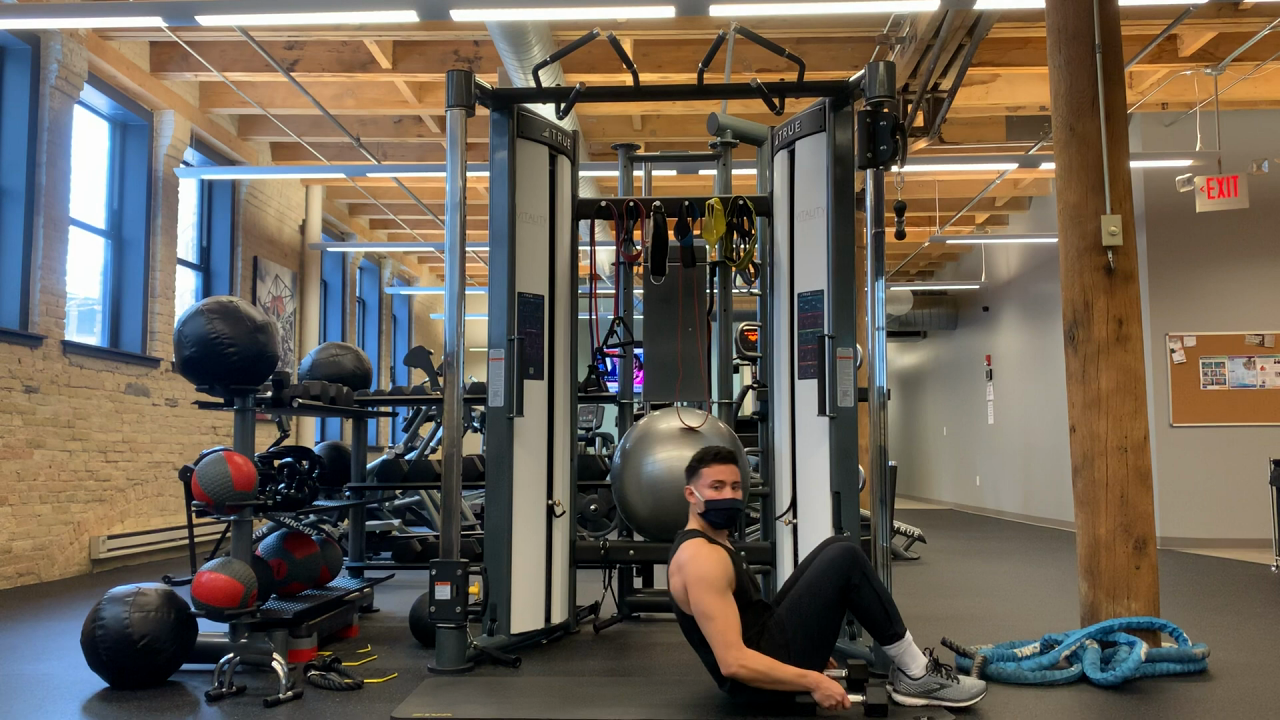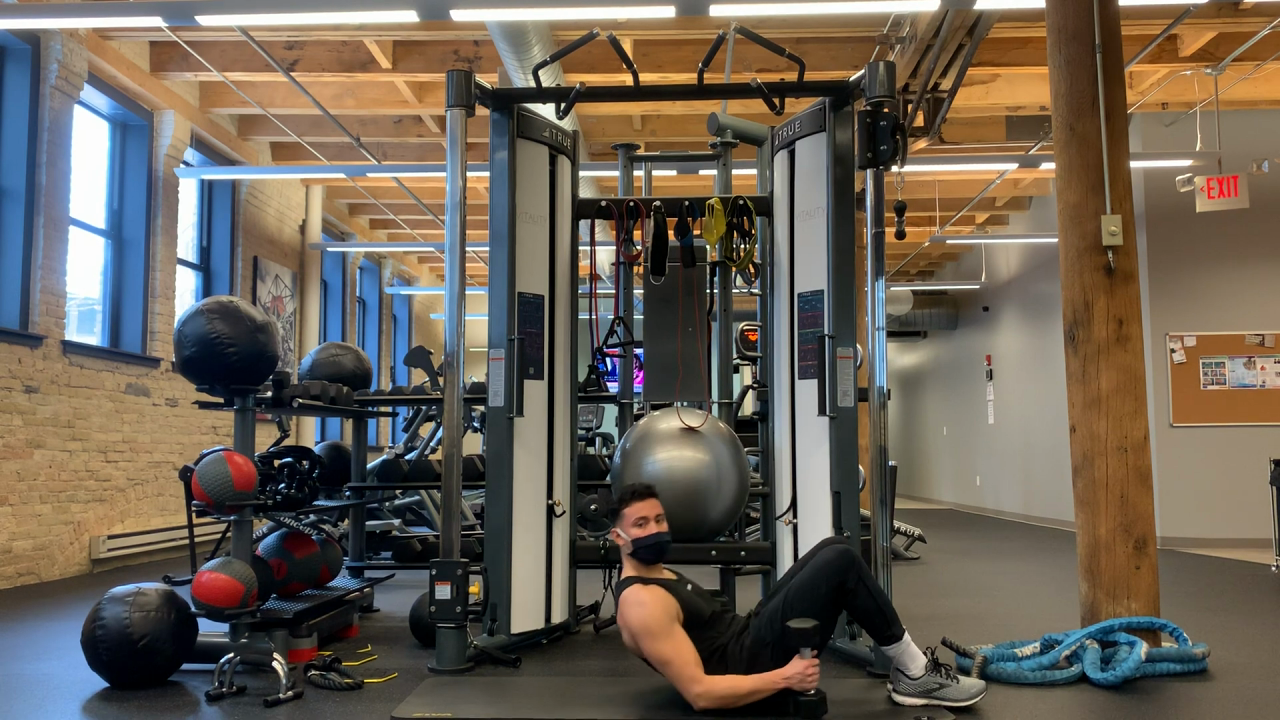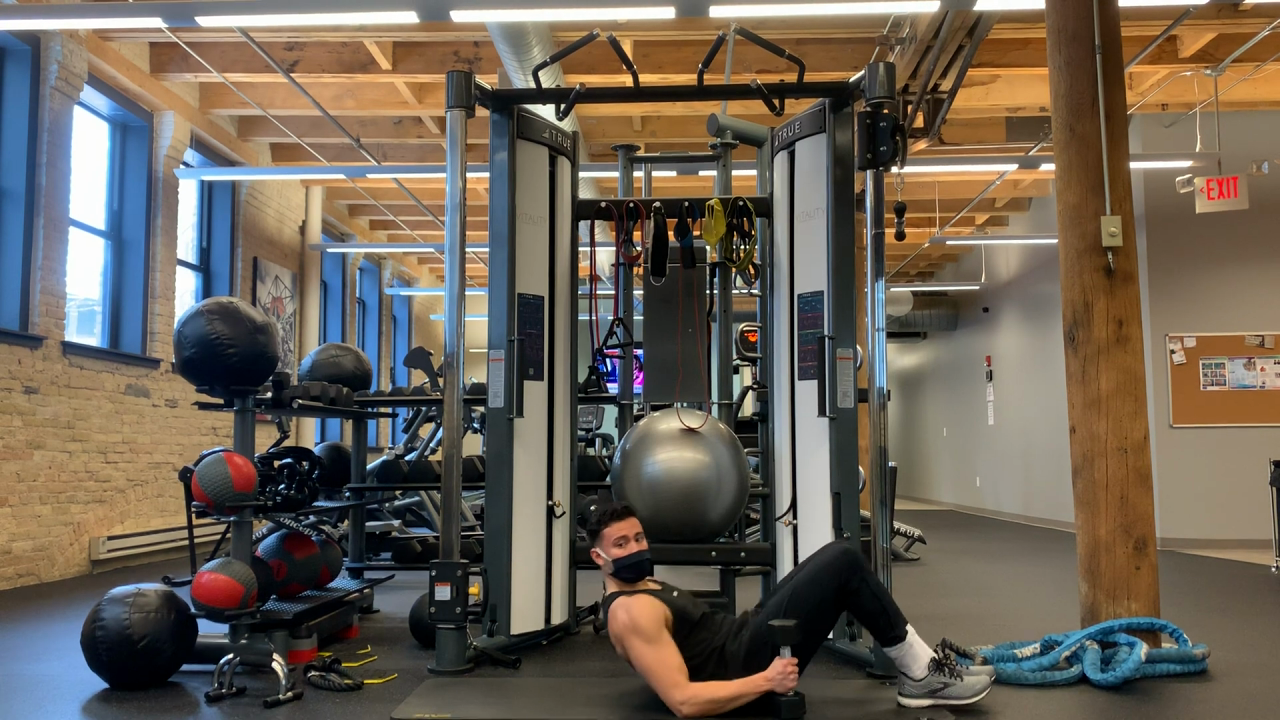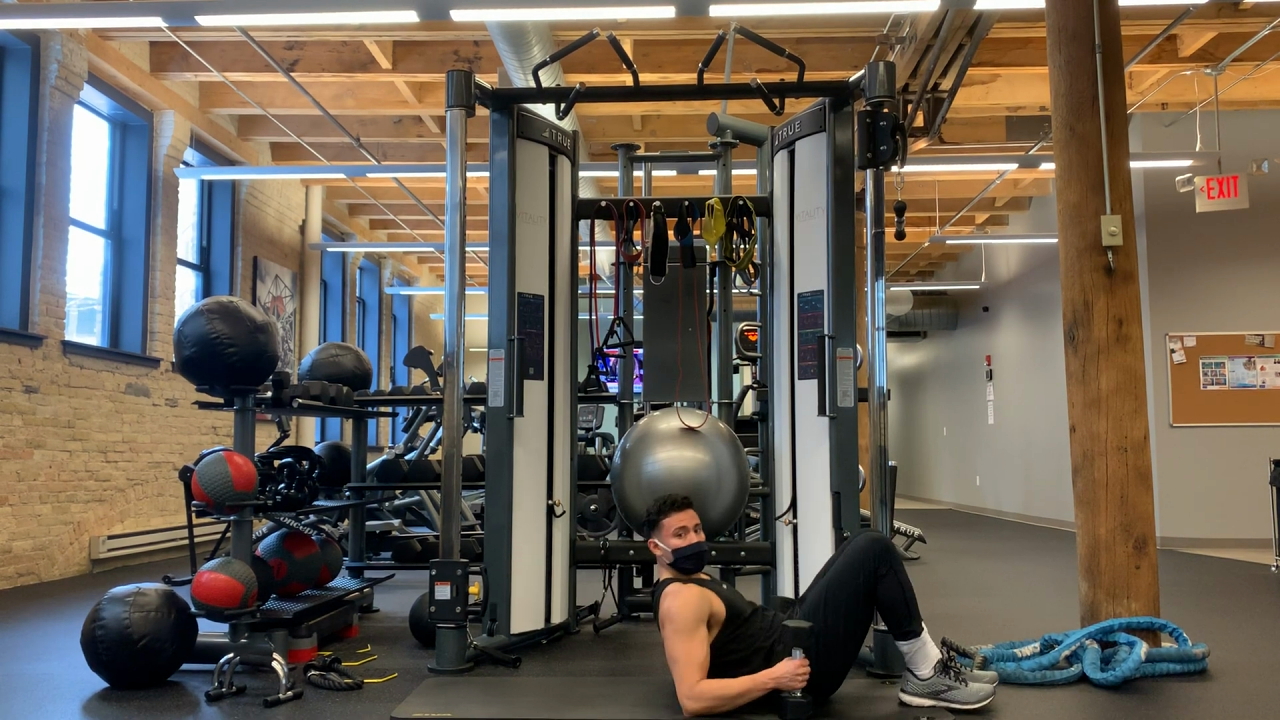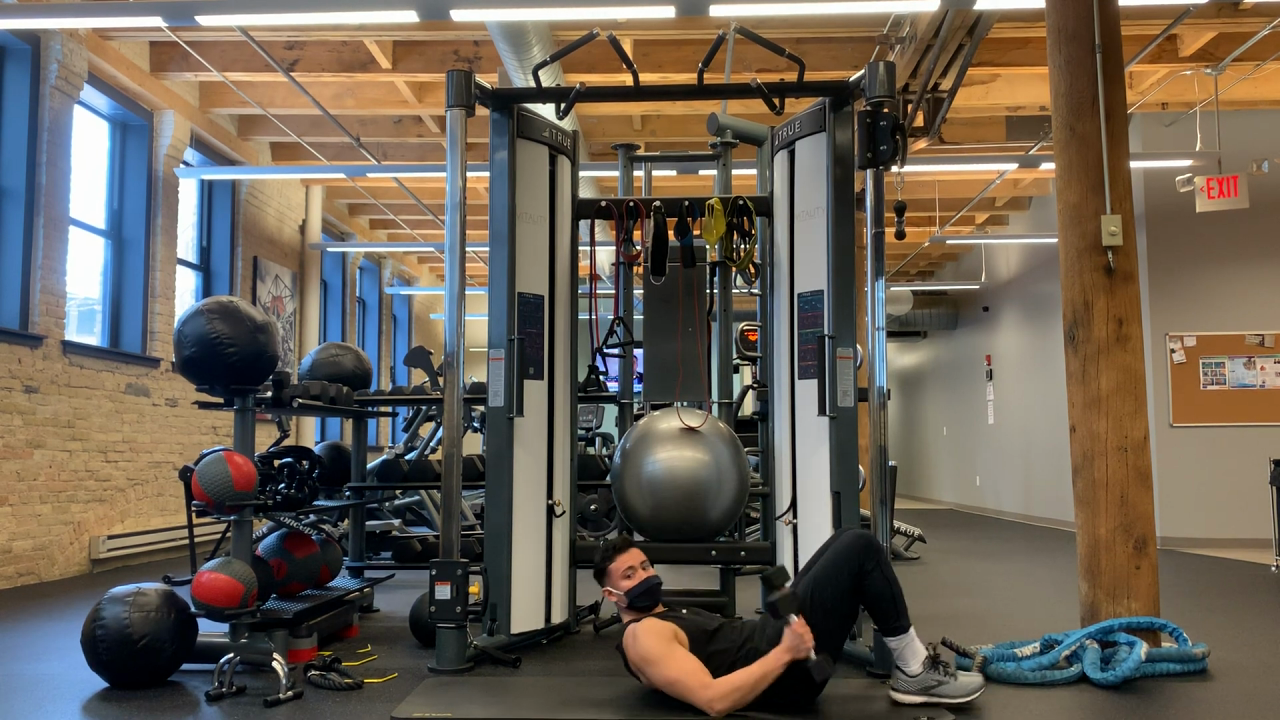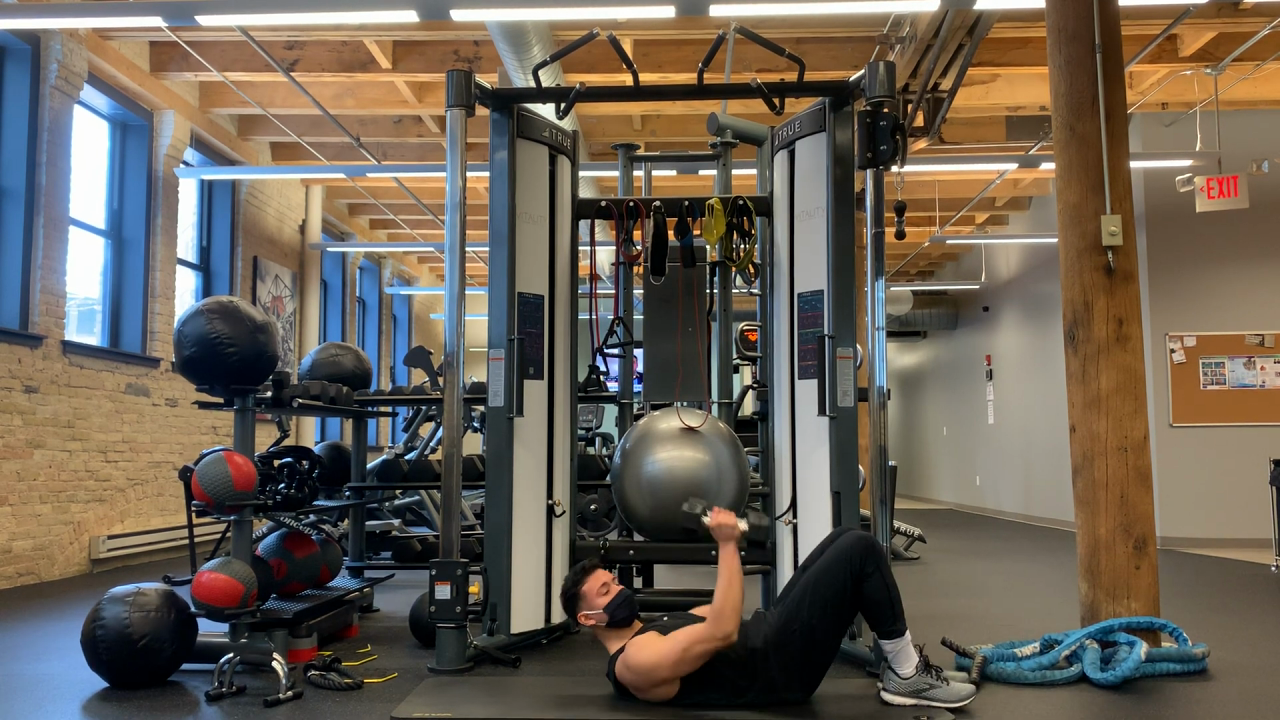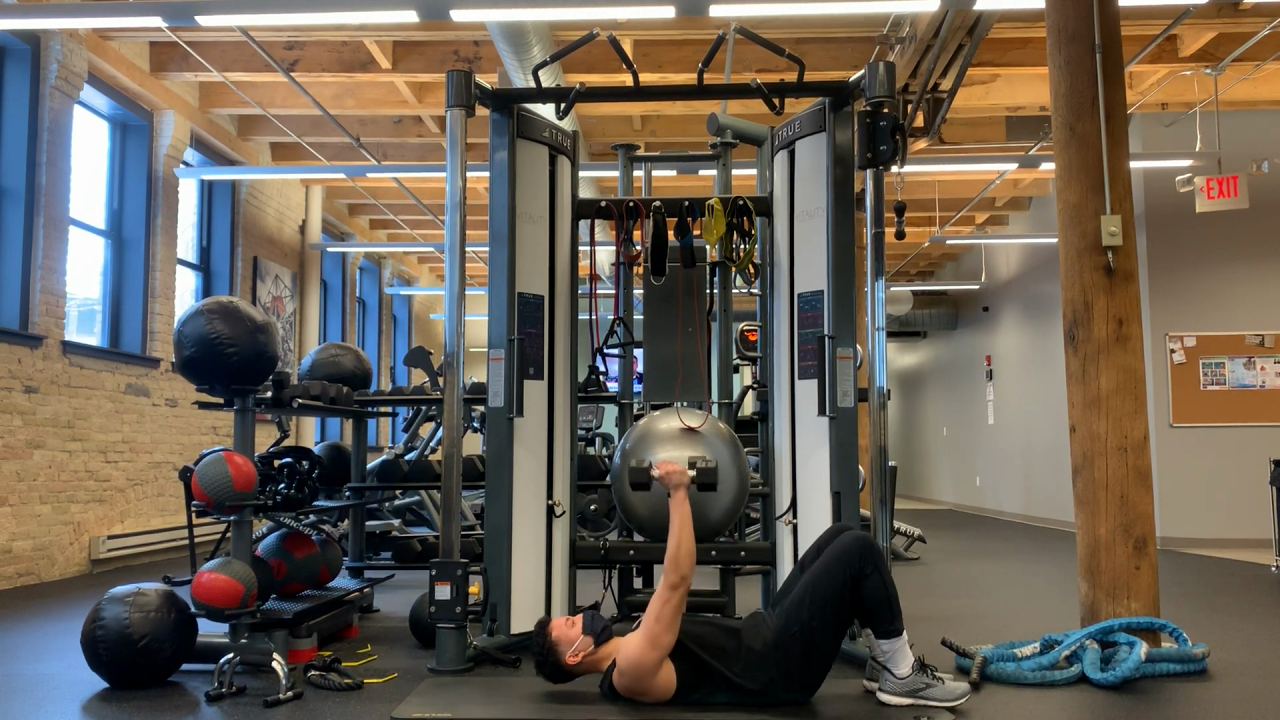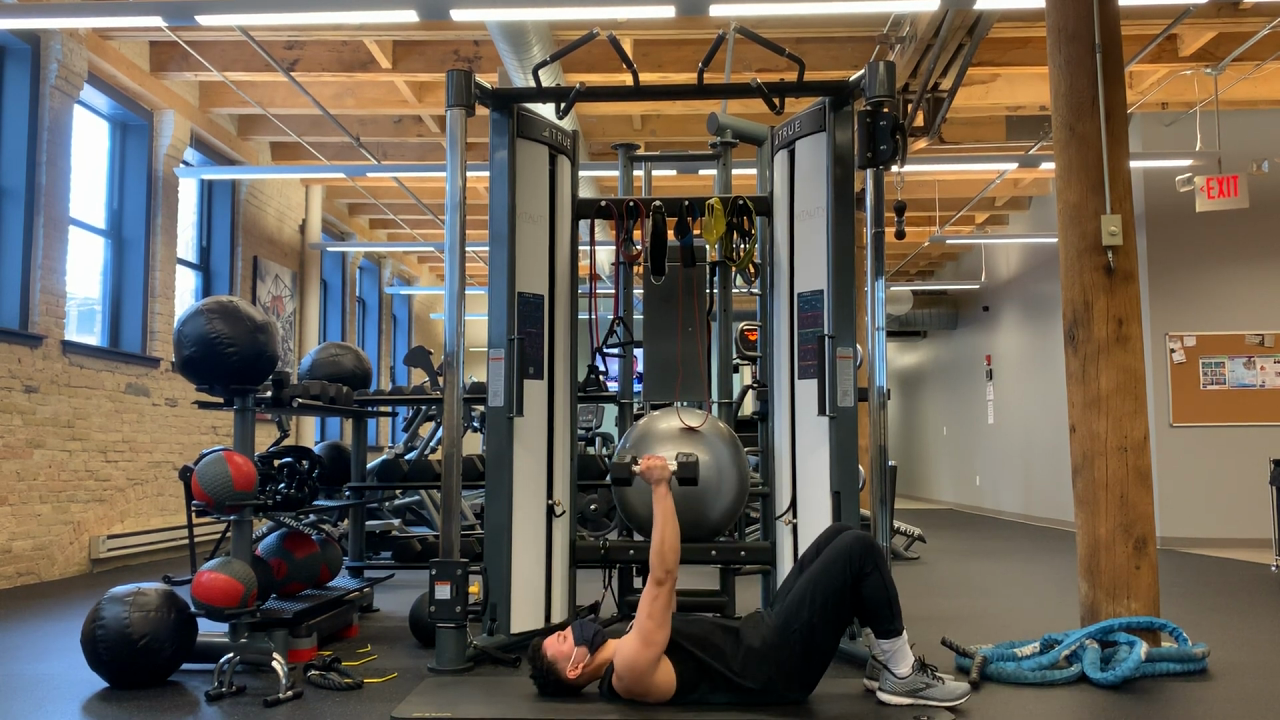
dt=0.5s
person 1, frame 1
left shoulder: (712, 543)
right shoulder: (700, 558)
right elbow: (732, 662)
left wrist: (813, 653)
right wrist: (813, 682)
left hip: (770, 650)
right hip: (761, 683)
left knee: (839, 550)
right knee: (846, 560)
left ankle: (910, 667)
right ankle: (915, 675)
person 1, frame 2
left shoulder: (658, 574)
right shoulder: (641, 603)
right elbow: (700, 693)
right wrist: (784, 678)
right hip: (758, 664)
left knee: (834, 549)
right knee: (841, 562)
left ankle: (908, 663)
right ankle: (915, 676)
person 1, frame 3
left shoulder: (643, 588)
right shoulder: (631, 613)
right wrist: (766, 681)
left hip: (748, 634)
right hip: (757, 658)
left knee: (840, 558)
right knee: (846, 563)
left ankle: (921, 660)
right ankle: (920, 676)
person 1, frame 4
left shoulder: (690, 581)
right shoulder: (682, 600)
right wrist: (774, 678)
right hip: (803, 663)
left knee: (866, 546)
right knee: (875, 551)
left ankle: (929, 665)
right ankle: (926, 677)
person 1, frame 5
left shoulder: (660, 618)
right shoulder: (642, 640)
left wrist: (779, 631)
right wrist: (786, 652)
left hip: (775, 642)
right hip: (784, 674)
left knee: (849, 540)
right knee: (860, 547)
left ankle: (911, 658)
right ankle: (914, 674)
person 1, frame 6
left shoulder: (645, 635)
right shoulder: (635, 662)
left elbow: (716, 617)
right elbow: (723, 631)
left wrist: (727, 542)
right wrist: (726, 545)
left hip: (766, 634)
right hip: (781, 667)
left knee: (847, 540)
right knee: (860, 550)
left ankle: (901, 658)
right ankle: (906, 675)
person 1, frame 7
left shoulder: (632, 646)
right shoulder: (632, 669)
left elbow: (673, 581)
right elbow: (676, 581)
left wrist: (677, 493)
right wrist: (678, 494)
left hip: (768, 636)
right hip: (781, 667)
left knee: (842, 537)
right knee: (858, 549)
left ankle: (885, 663)
right ankle: (902, 675)
person 1, frame 8
left shoulder: (631, 646)
right shoulder: (629, 671)
left elbow: (663, 575)
right elbow: (662, 578)
left wrist: (662, 489)
right wrist: (660, 488)
left hip: (765, 635)
right hip: (779, 666)
left knee: (841, 536)
right knee: (857, 549)
left ankle: (885, 661)
right ankle: (901, 673)
